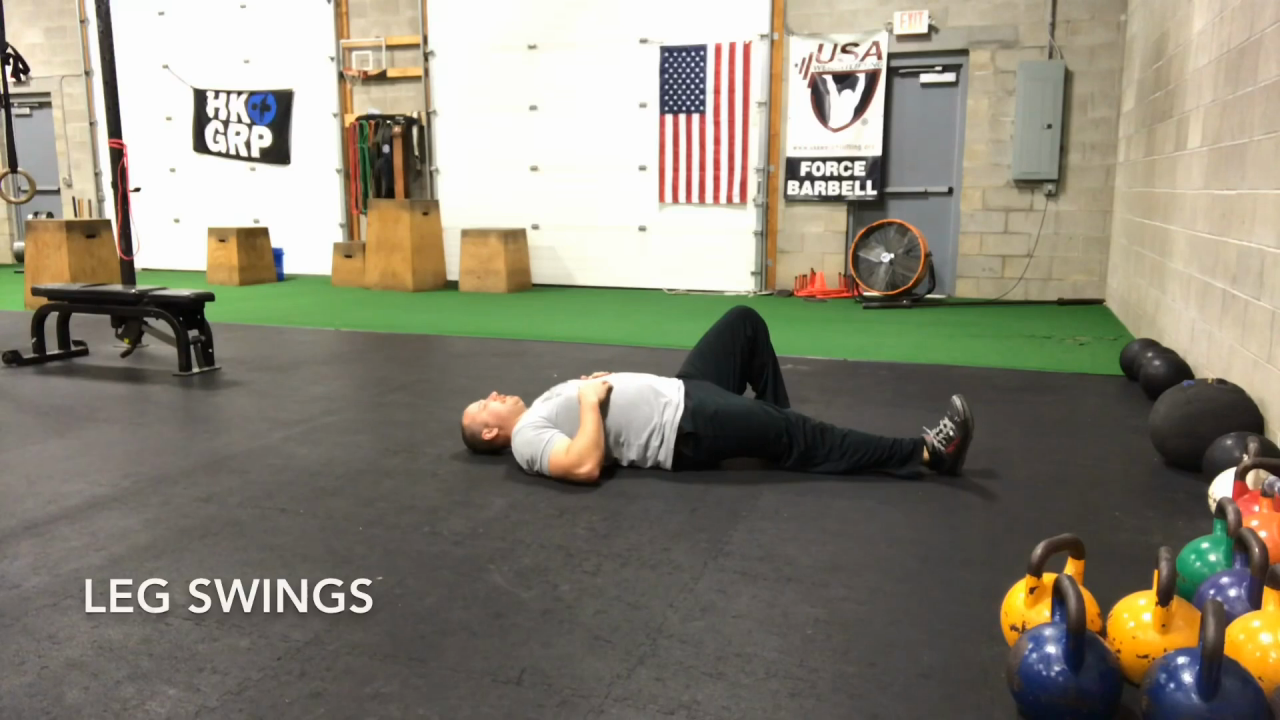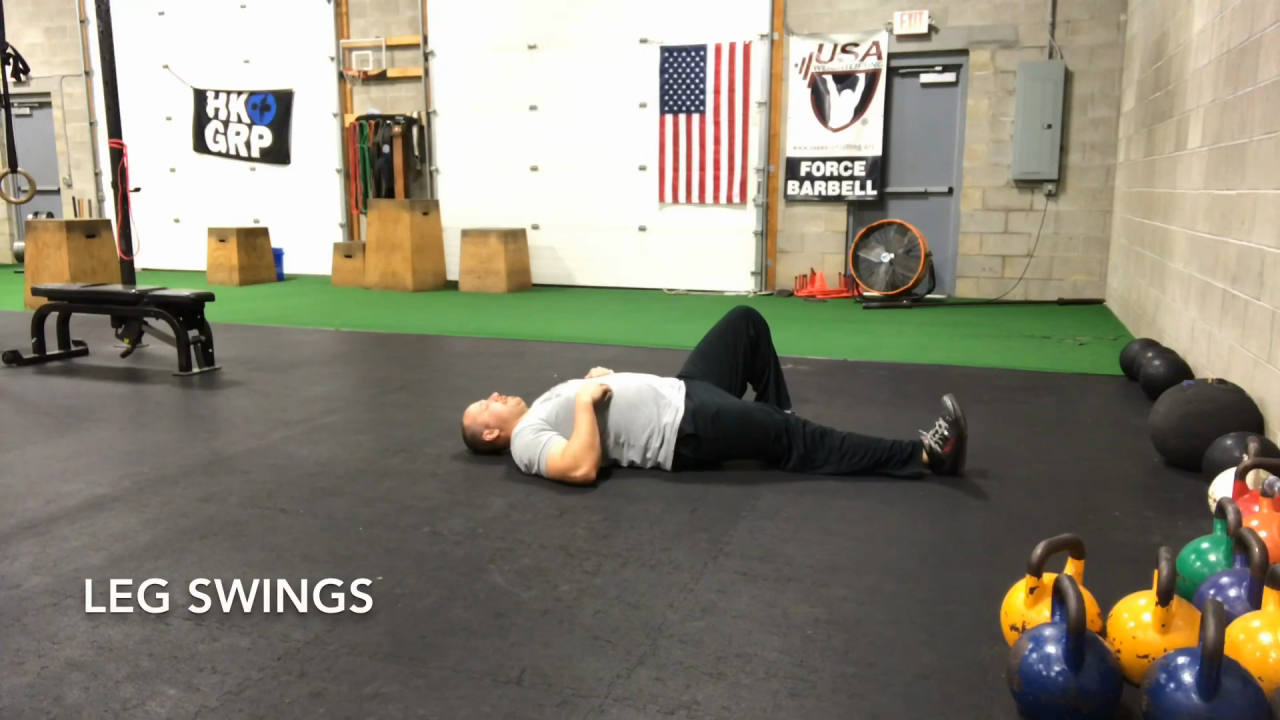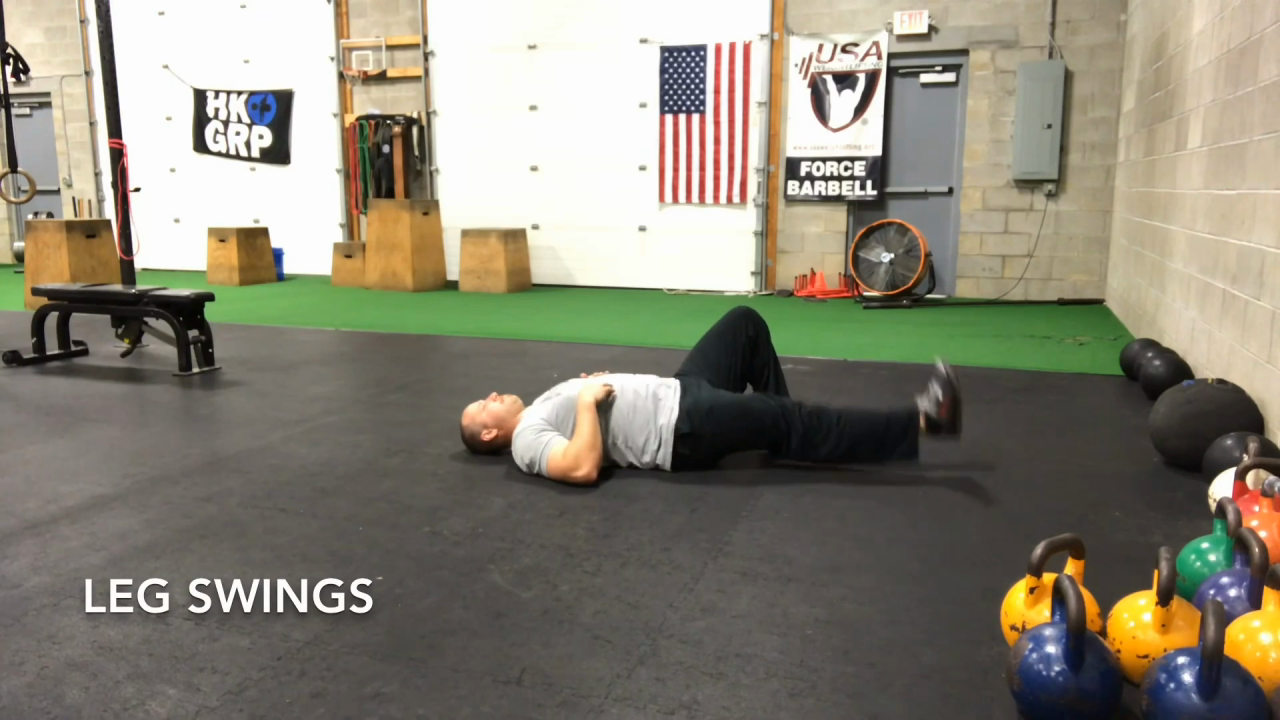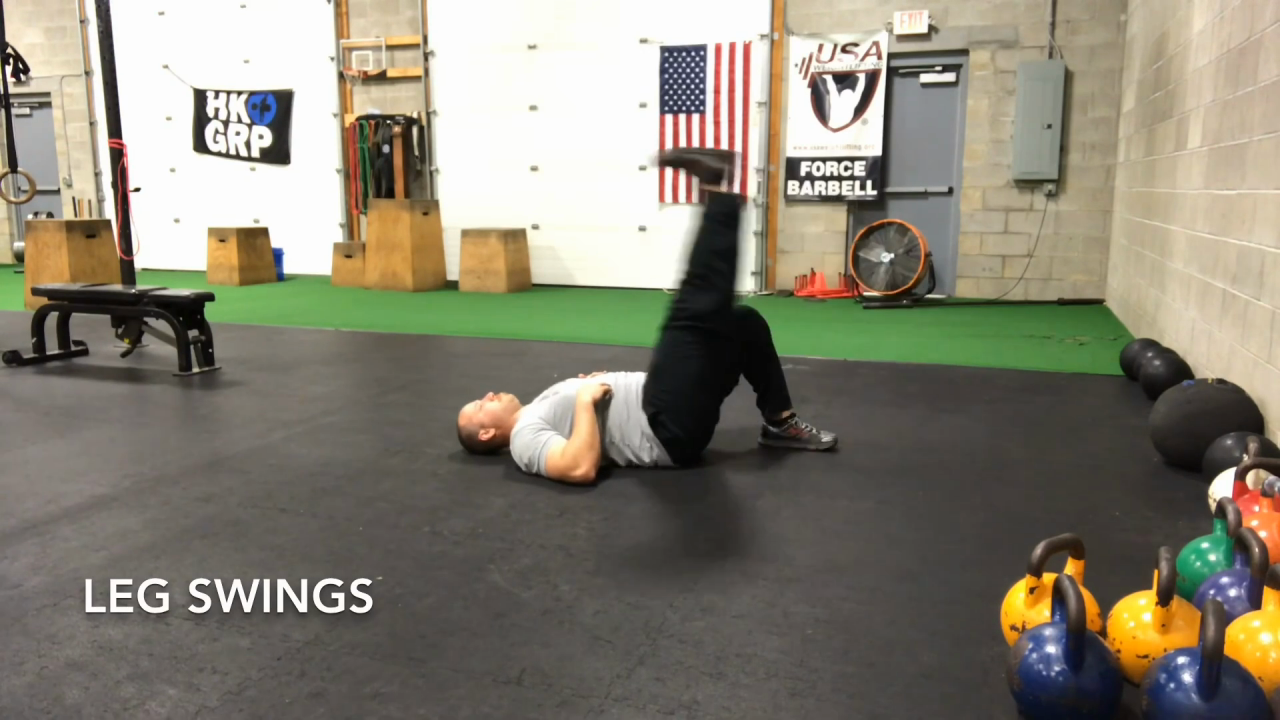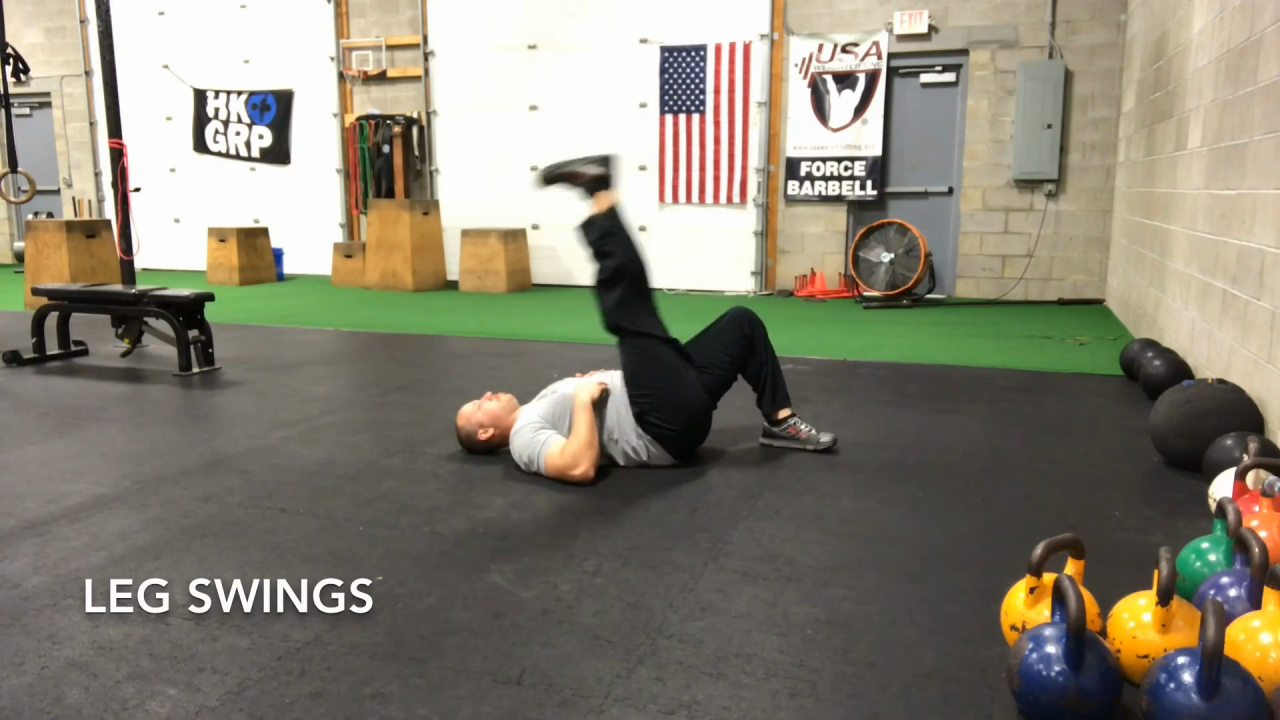
dt=0.5s
person 1, frame 1
left shoulder: (542, 410)
right shoulder: (527, 439)
right elbow: (586, 467)
left wrist: (596, 383)
right wrist: (590, 400)
left hip: (681, 393)
right hip: (685, 432)
left knee: (744, 322)
right knee: (797, 438)
left ankle: (775, 418)
right ankle: (926, 453)
person 1, frame 2
left shoulder: (543, 407)
right shoulder: (527, 440)
right elbow: (582, 468)
left wrist: (596, 379)
right wrist: (585, 400)
left hip: (682, 392)
right hip: (686, 433)
left knee: (745, 322)
right knee: (797, 441)
left ankle: (777, 415)
right ankle: (925, 454)
person 1, frame 3
left shoulder: (541, 410)
right shoulder: (527, 439)
right elbow: (583, 468)
left wrist: (594, 385)
right wrist: (587, 401)
left hip: (679, 393)
right hip: (683, 431)
left knee: (744, 322)
right knee: (788, 418)
left ankle: (785, 428)
right ankle: (919, 422)
person 1, frame 4
left shoulder: (538, 410)
right shoulder: (526, 440)
right elbow: (583, 468)
left wrist: (592, 383)
right wrist: (586, 401)
left hip: (662, 405)
right hip: (672, 429)
left knee: (744, 321)
right knee: (694, 317)
left ankle: (781, 423)
person 1, frame 5
left shoulder: (536, 412)
right shoulder: (525, 438)
right elbow: (582, 468)
left wrist: (590, 385)
right wrist: (584, 400)
left hip: (674, 411)
right hip: (669, 425)
left knee: (740, 322)
right knee: (630, 316)
left ankle: (780, 422)
